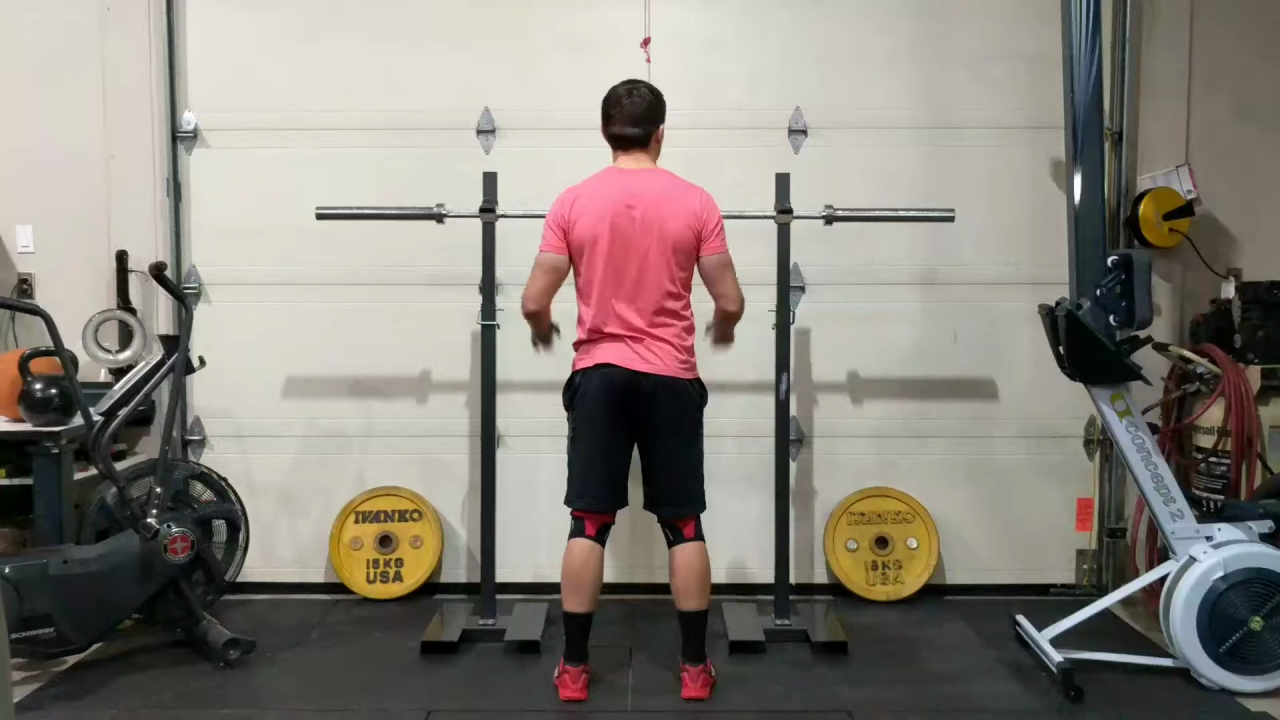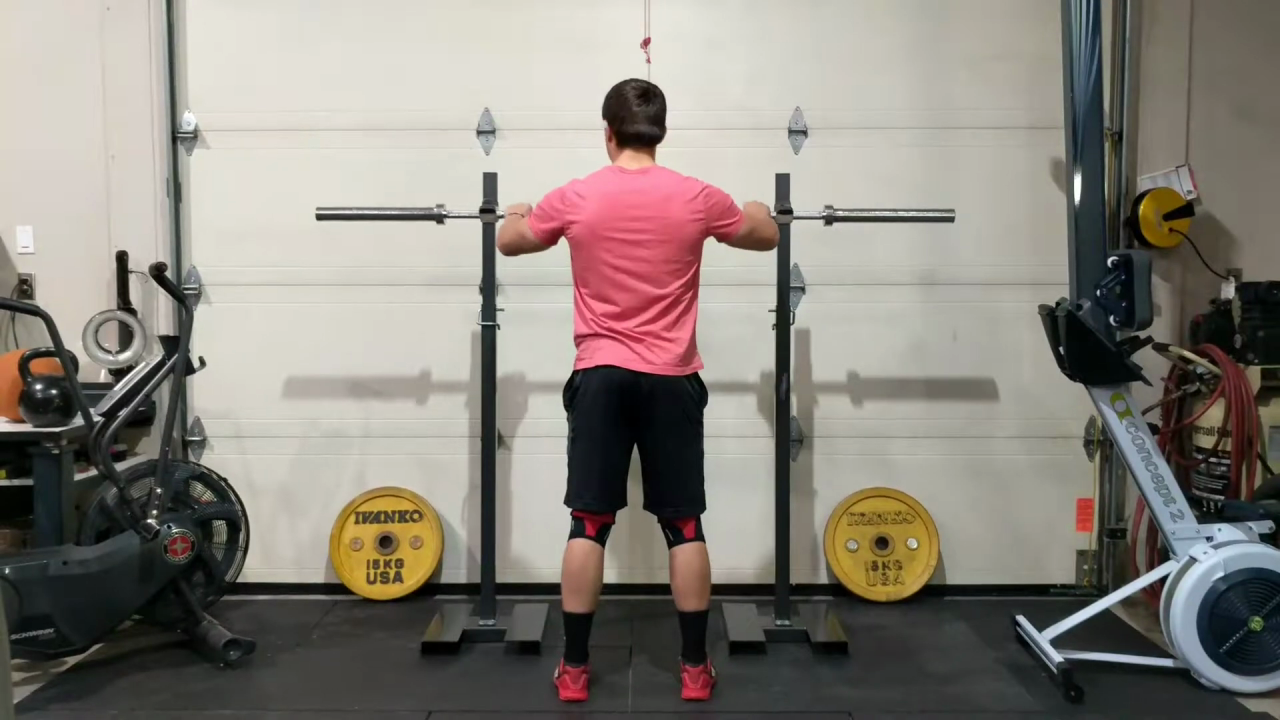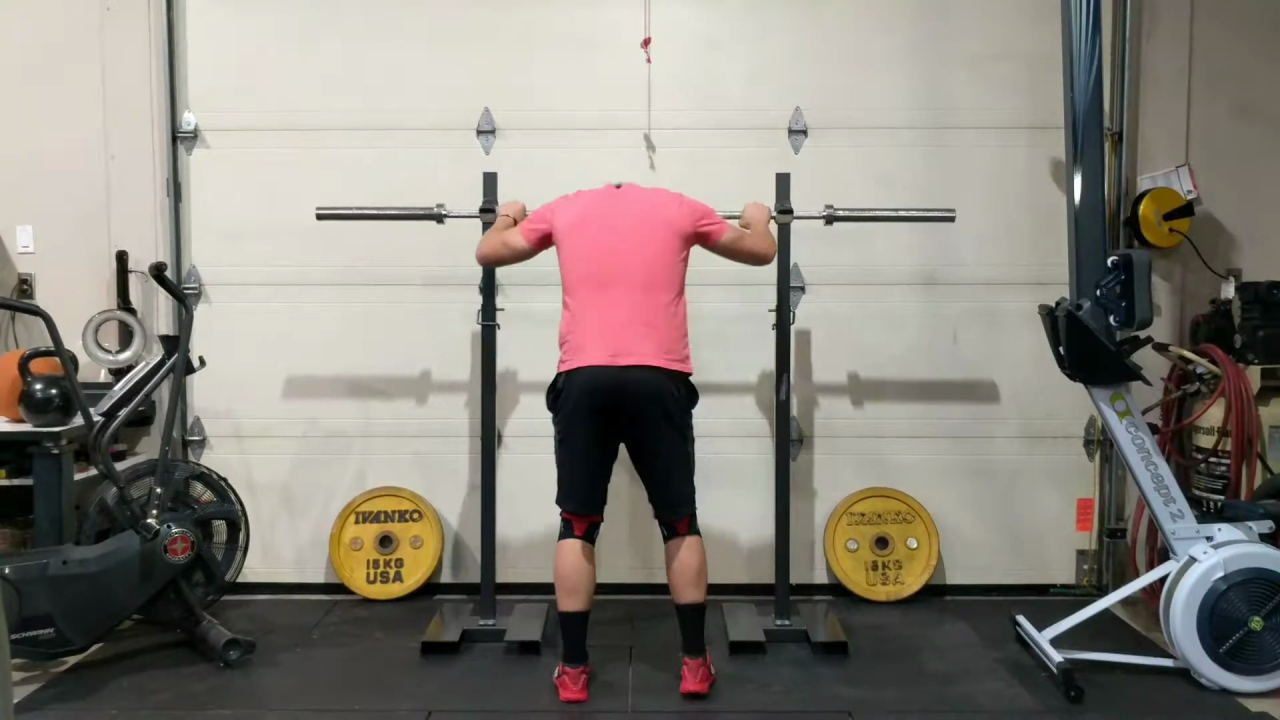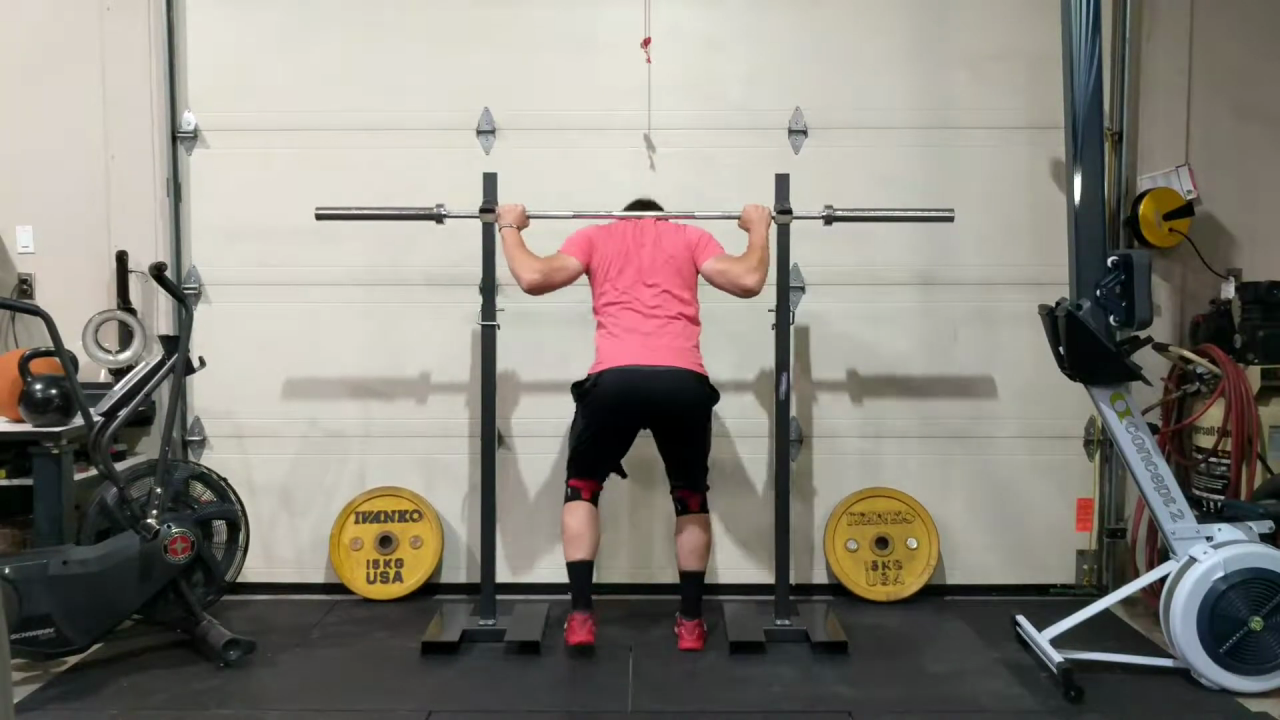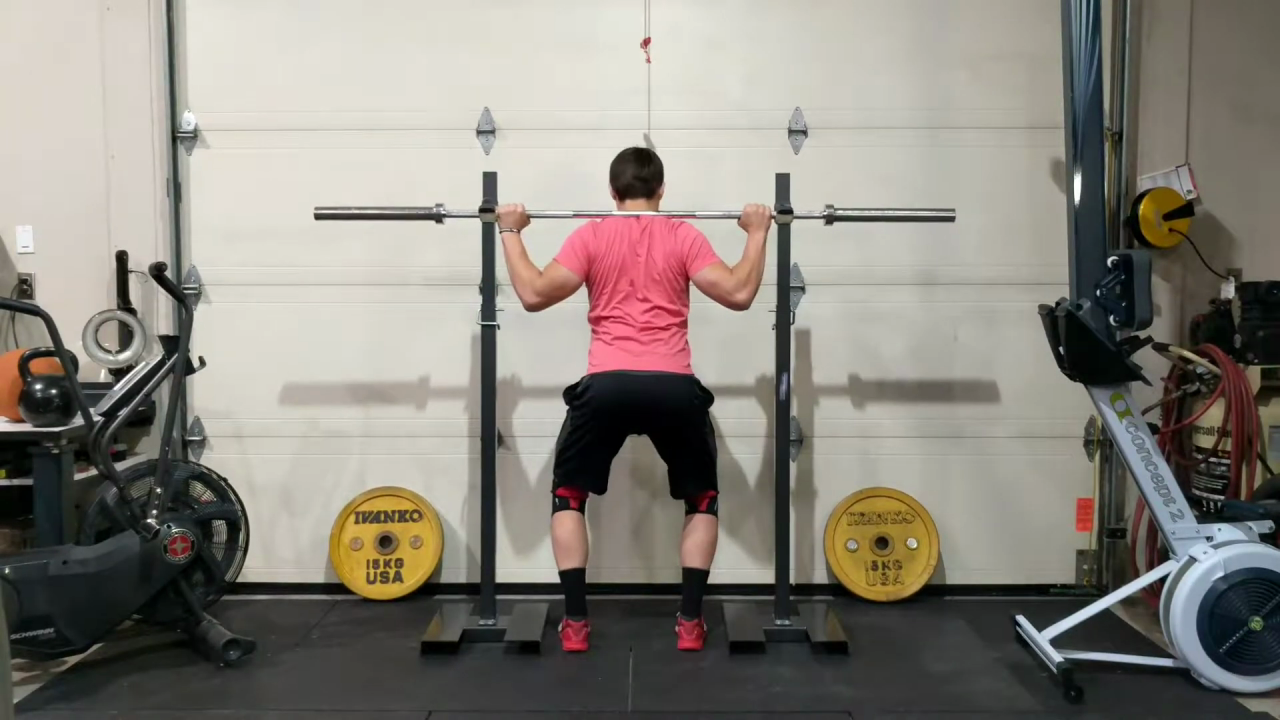
dt=0.7s
person 1, frame 1
left shoulder: (574, 202)
right shoulder: (694, 202)
left elbow: (534, 301)
right elbow: (729, 302)
left wrist: (541, 331)
right wrist: (724, 331)
left hip: (600, 377)
right hip: (671, 380)
left knee: (588, 524)
right knee: (683, 525)
left ankle: (573, 668)
right ankle: (695, 668)
person 1, frame 2
left shoulder: (574, 199)
right shoulder: (696, 198)
left elbow: (509, 242)
right elbow: (765, 236)
left wrist: (516, 214)
right wrist: (757, 210)
left hip: (599, 378)
right hip: (671, 382)
left knee: (588, 525)
right knee: (683, 526)
left ankle: (574, 668)
right ankle: (695, 667)
person 1, frame 3
left shoulder: (566, 208)
right shoulder: (678, 207)
left elbow: (488, 253)
right elbow: (761, 252)
left wrist: (507, 217)
right wrist: (757, 221)
left hip: (585, 377)
right hip: (660, 376)
left knee: (578, 525)
right knee: (679, 523)
left ankle: (573, 669)
right ankle: (694, 663)
person 1, frame 4
left shoulder: (595, 237)
right shoulder: (689, 236)
left elbow: (533, 278)
right elbow: (749, 281)
left wrist: (509, 227)
right wrist: (758, 228)
left hip: (615, 379)
right hip: (683, 381)
left knee: (581, 488)
right knee: (691, 498)
left ankle: (581, 615)
right ankle: (690, 622)
person 1, frame 5
left shoulder: (590, 237)
right shoulder: (684, 237)
left elbow: (534, 295)
right elbow: (739, 294)
left wrist: (511, 232)
right wrist: (757, 233)
left hip: (607, 386)
right hip: (673, 387)
left knee: (568, 496)
right knee: (701, 499)
left ankle: (576, 622)
right ankle: (690, 621)
